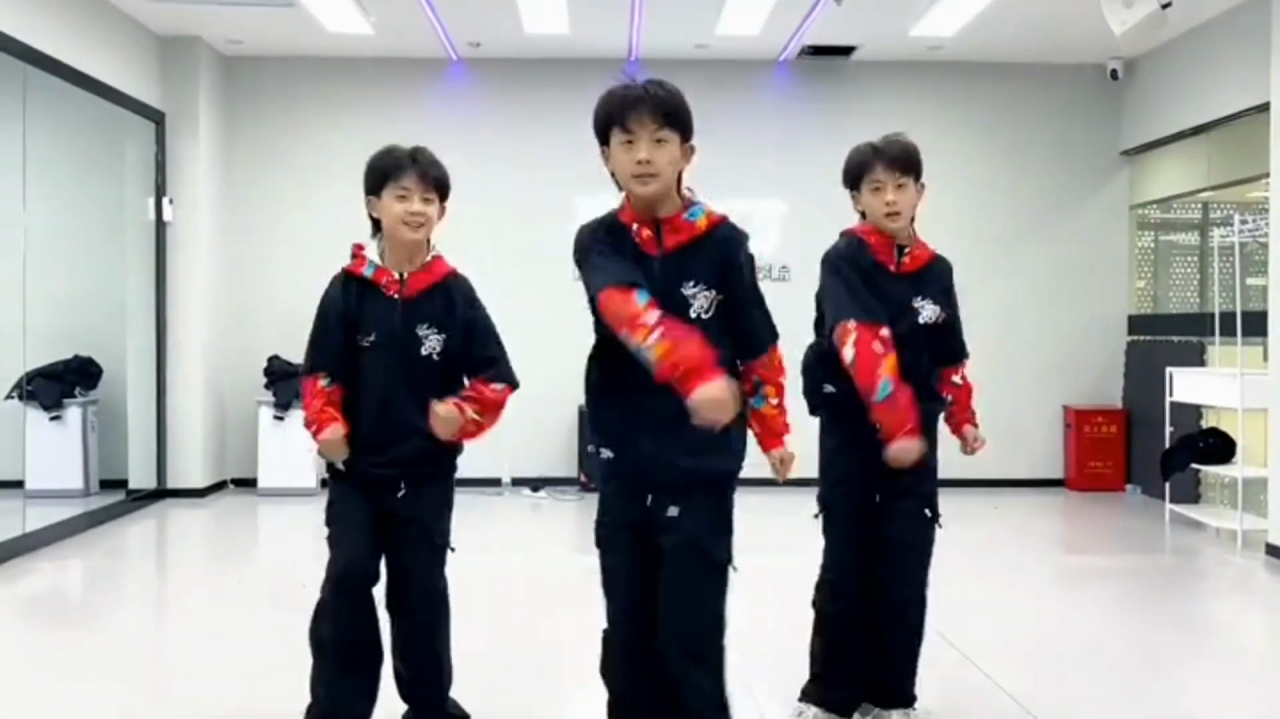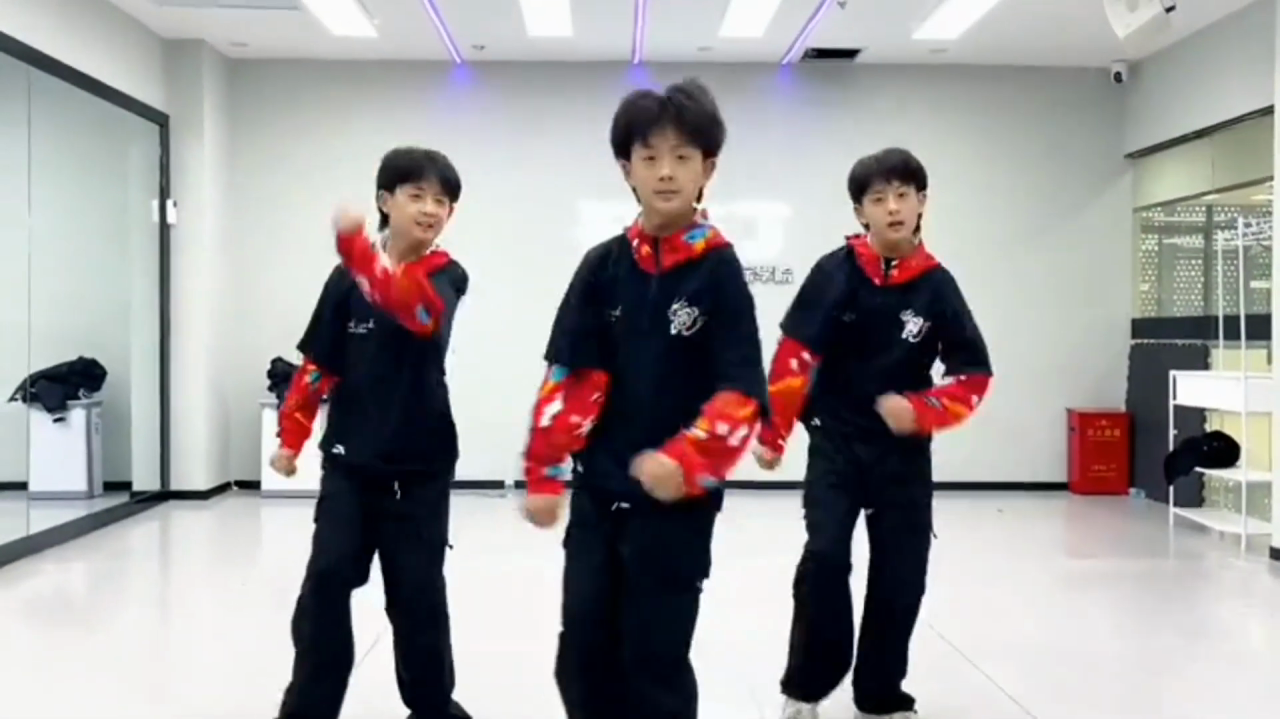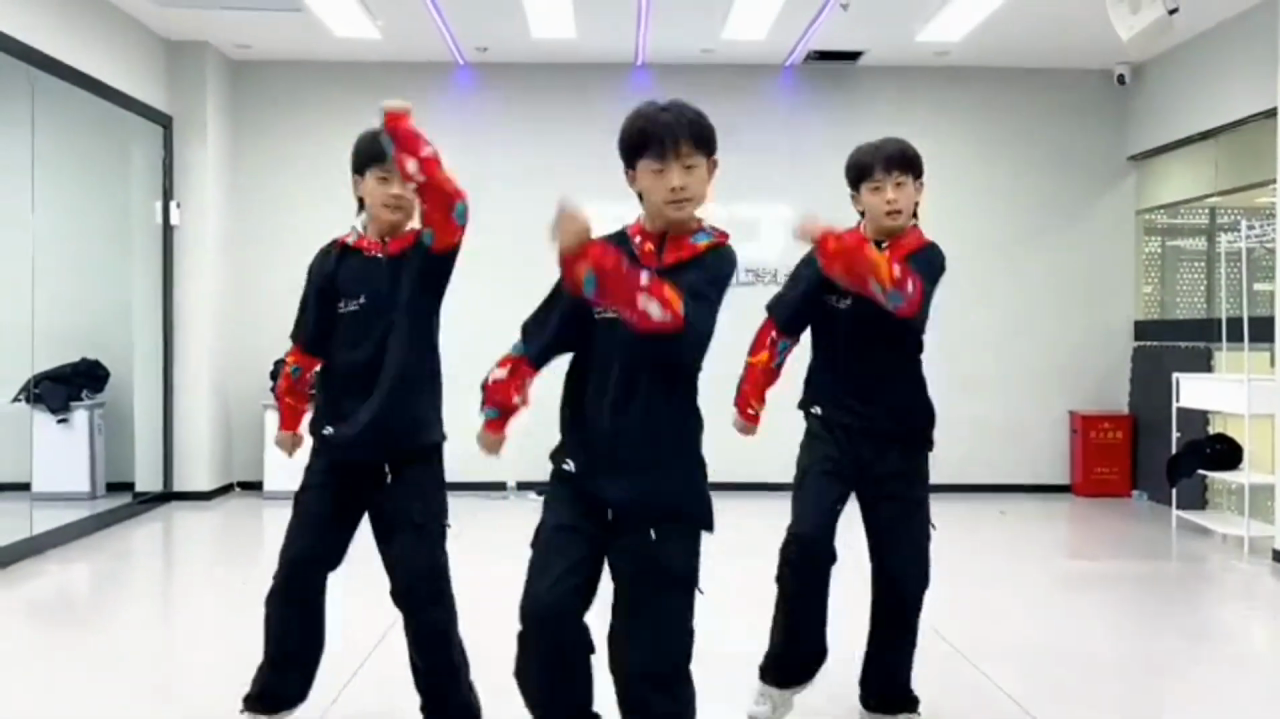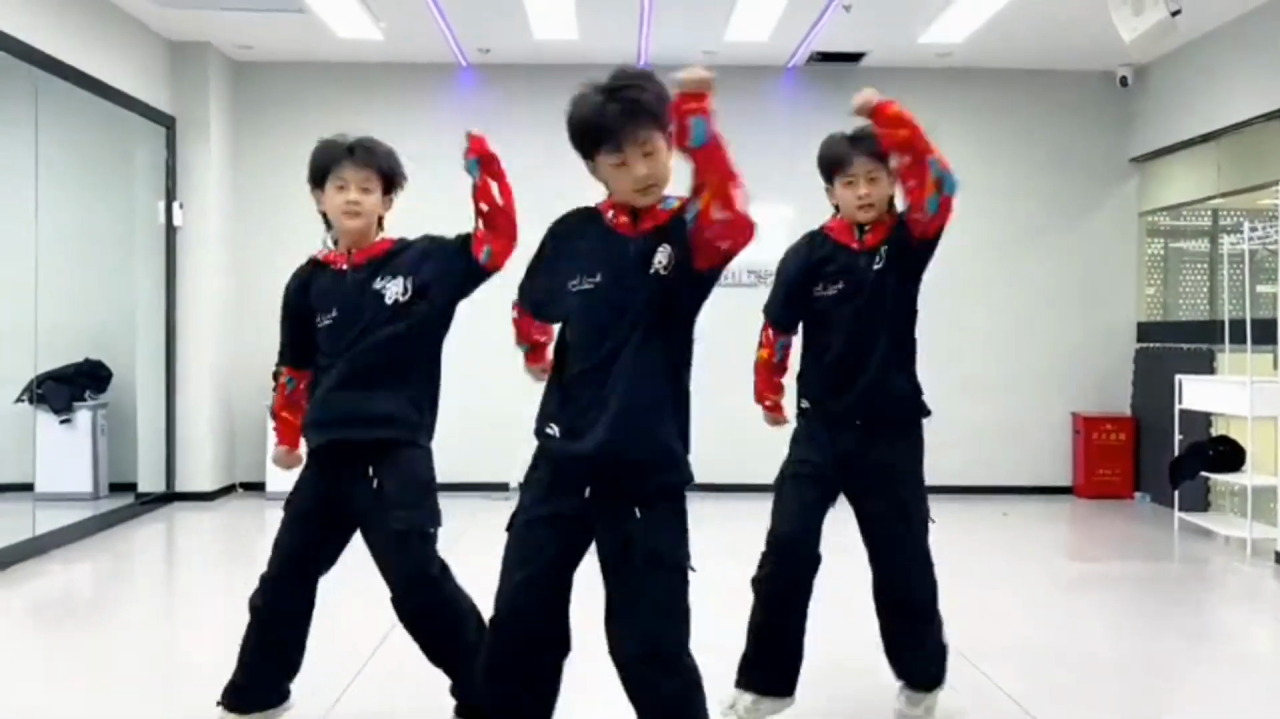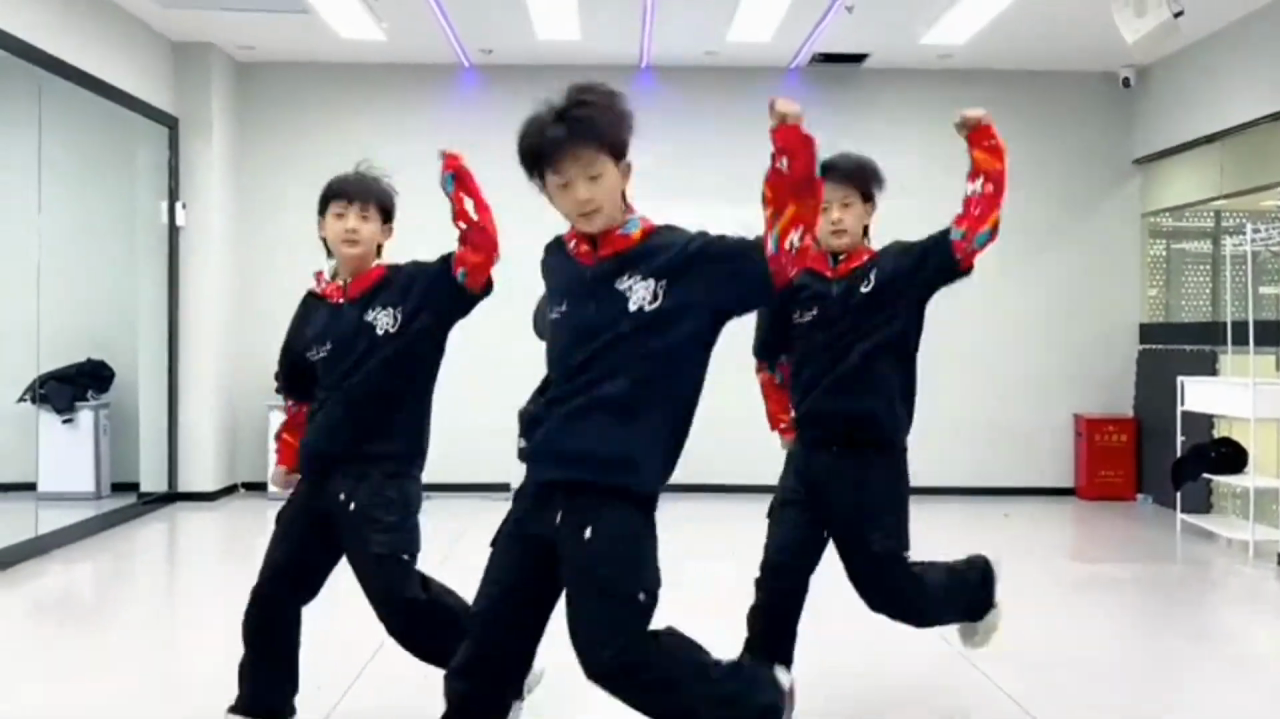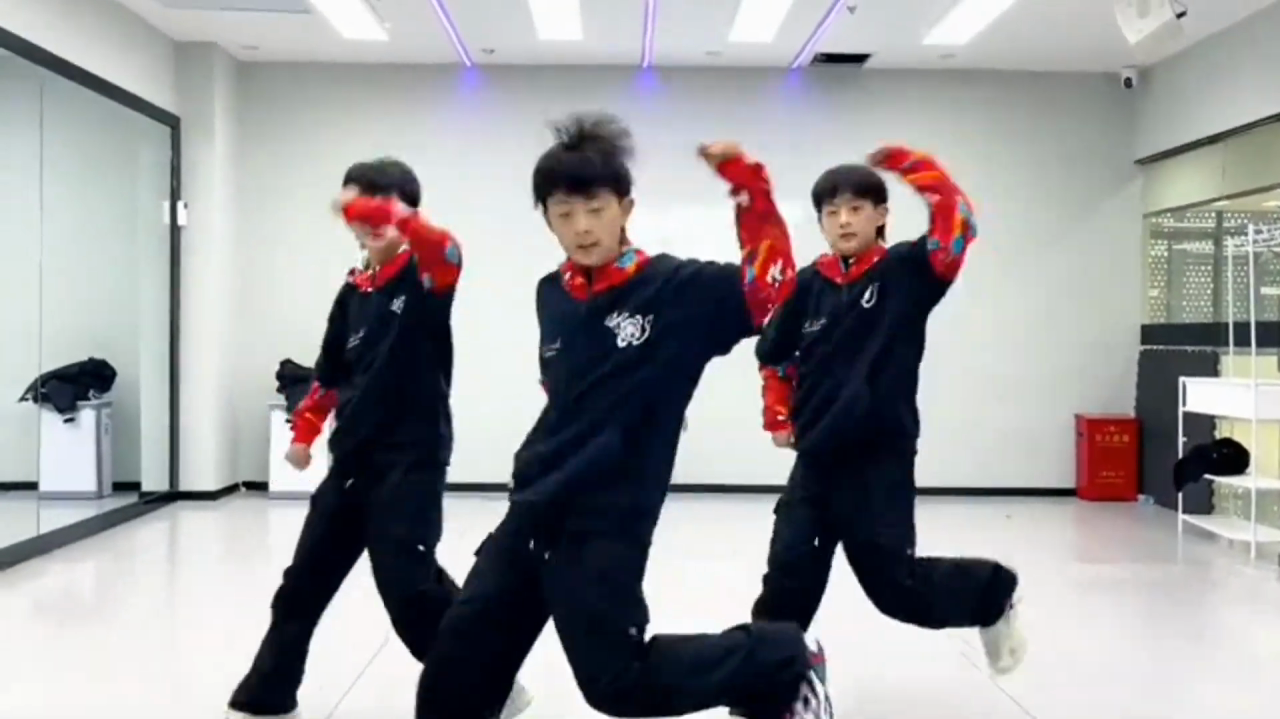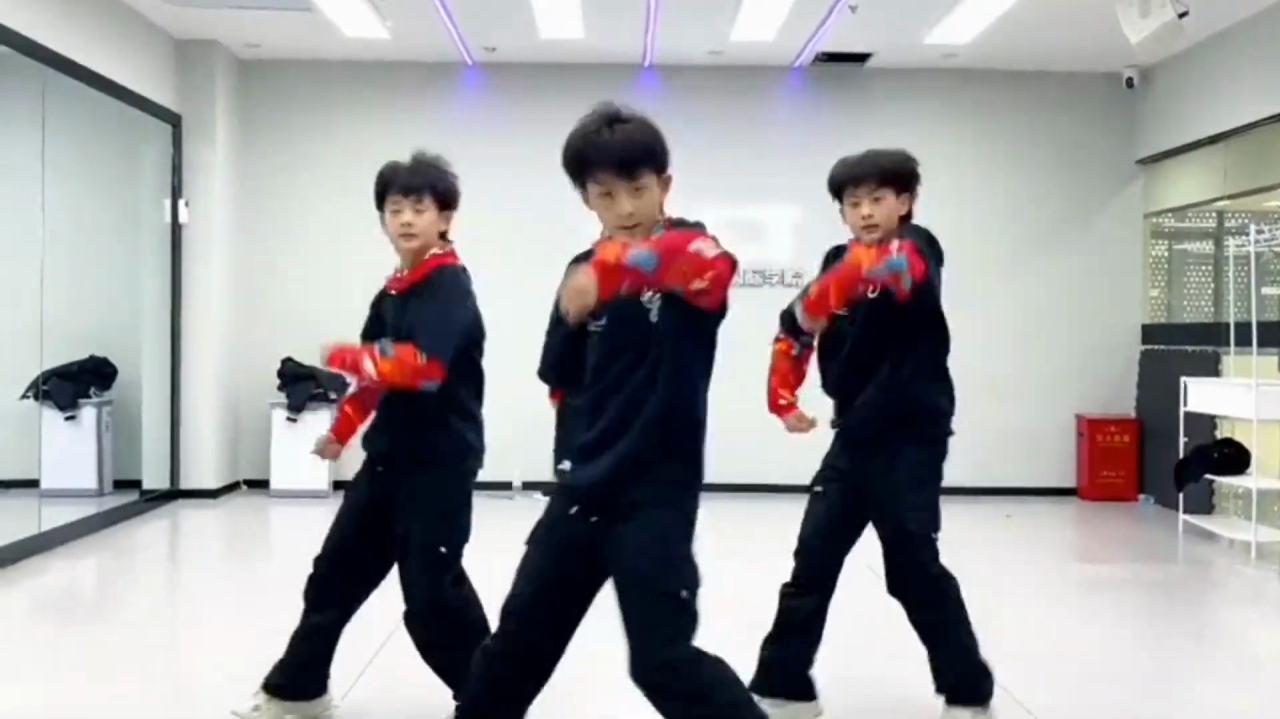
dt=0.1s
person 1, frame 1
left shoulder: (722, 244)
right shoulder: (600, 240)
left elbow: (757, 348)
right elbow: (628, 310)
left wrist: (773, 431)
right wrist: (694, 370)
left hip: (701, 471)
right hip: (628, 470)
left knee: (687, 637)
right knee: (632, 633)
person 1, frame 2
left shoulder: (719, 267)
right shoulder: (603, 263)
left elbow: (740, 393)
right elbow: (571, 373)
left wrist: (685, 458)
right wrist: (542, 472)
left hip: (677, 493)
right hip: (597, 484)
left knee: (656, 651)
right knee: (587, 636)
person 1, frame 3
left shoulder: (712, 261)
right shoulder: (600, 253)
left elbow: (664, 316)
right elbow: (536, 342)
left wrist: (592, 263)
right wrist: (497, 410)
left hip: (663, 494)
right hip: (580, 482)
left knee: (651, 655)
right knee: (546, 623)
person 1, frame 4
left shoulder: (691, 233)
right shoulder: (570, 237)
left elbow: (727, 231)
right elbow: (533, 309)
left wrist: (694, 119)
right wrist: (543, 355)
left hip: (645, 469)
right hip: (561, 460)
left knee: (650, 640)
right knee: (522, 618)
person 1, frame 5
left shoulder: (684, 257)
right shoulder: (558, 260)
left elbow: (784, 262)
left wrist: (790, 150)
left hip: (617, 489)
right hip: (546, 481)
left knee: (615, 650)
right knee: (493, 635)
person 1, frame 6
left shoulder: (670, 282)
right shoulder: (552, 294)
left elbow: (769, 292)
left wrist: (746, 182)
left hip: (609, 519)
right hip: (539, 507)
right knee: (463, 647)
left ankle: (779, 660)
person 1, frame 7
left shoulder: (682, 248)
right shoulder: (582, 275)
left elbow: (712, 269)
left wrist: (615, 268)
left hip: (655, 498)
right hip: (584, 492)
left knee: (663, 662)
right knee: (519, 638)
person 2, frame 1
left shoulder: (454, 294)
right shoulder: (349, 290)
left elbow: (495, 379)
right elbow: (320, 376)
left wrist: (464, 416)
right wrist: (327, 426)
left hip: (425, 475)
right hip: (359, 474)
left knee: (421, 597)
right knee: (346, 589)
person 2, frame 2
left shoulder: (447, 275)
right shoulder: (347, 281)
left elbow: (423, 314)
right elbow: (317, 365)
left wrist: (363, 254)
right wrist: (290, 436)
left hip: (420, 471)
right hip: (349, 466)
left knee: (418, 598)
right knee: (328, 579)
person 2, frame 3
left shoulder: (431, 253)
right shoulder: (333, 261)
left elbow: (451, 211)
right elbow: (306, 349)
left wrist: (403, 129)
right wrist: (290, 418)
left hip: (409, 455)
right hip: (338, 449)
left knee: (421, 583)
right knee: (300, 566)
person 2, frame 4
left shoulder: (420, 262)
right shoulder: (309, 278)
left elbow: (496, 241)
left wrist: (484, 164)
right wrist: (287, 433)
left hip: (396, 453)
right hip: (329, 455)
left knee: (418, 580)
right knee: (287, 577)
person 2, frame 5
left shoulder: (417, 287)
right shoulder: (313, 309)
left elbow: (481, 255)
left wrist: (458, 181)
right wrist: (288, 456)
left hip: (384, 472)
right hip: (320, 475)
left knee: (396, 591)
right knee: (275, 593)
person 2, frame 6
left shoulder: (419, 286)
right shoulder: (350, 296)
left elbow: (439, 253)
left wrist: (374, 209)
right wrist: (304, 432)
left hip: (411, 461)
right hip: (358, 460)
left knee: (409, 584)
right knee: (306, 582)
person 2, frame 7
left shoulder: (449, 286)
right shoulder: (390, 294)
left elbow: (418, 367)
left wrist: (346, 355)
right wrist: (342, 430)
left hip: (441, 462)
right hip: (387, 458)
left knee: (432, 590)
right knee: (337, 570)
person 3, frame 1
left shoulder: (937, 272)
right shoulder: (845, 260)
left elbow: (949, 358)
right elbow: (859, 342)
left wrist: (962, 420)
right wrist: (895, 423)
left hip: (915, 438)
right hip: (851, 433)
left knee: (905, 573)
right knee: (848, 569)
person 3, frame 2
left shoulder: (939, 283)
right shoulder: (835, 272)
left elbow: (972, 374)
right elbow: (797, 355)
left wrist: (922, 411)
right wrist: (774, 430)
left hip: (906, 450)
right hip: (838, 443)
left knee: (900, 576)
right knee: (824, 563)
person 3, frame 3
left shoulder: (925, 259)
right shoulder: (821, 262)
left elbow: (898, 294)
right elbow: (777, 330)
left wrist: (840, 246)
right wrist: (747, 401)
left hip: (899, 442)
right hip: (830, 433)
left knee: (903, 574)
right knee: (807, 547)
person 3, frame 4
left shoulder: (908, 240)
right shoulder: (808, 251)
left elbow: (933, 182)
right elbow: (777, 324)
left wrist: (886, 116)
right wrist: (768, 392)
left hip: (890, 432)
right hip: (820, 429)
left knee: (902, 562)
right knee: (788, 551)
person 3, frame 5
left shoulder: (901, 268)
right shoulder: (792, 284)
left elbow: (978, 225)
right elbow: (769, 359)
left wrist: (983, 140)
right wrist: (784, 419)
left hip: (875, 453)
right hip: (813, 453)
left knee: (887, 583)
right knee: (781, 574)
left ankle: (976, 591)
person 3, frame 6
left shoulder: (904, 275)
right shoulder: (806, 286)
left elbow: (956, 227)
right elbow: (774, 361)
left wrist: (912, 163)
right wrist: (778, 418)
left hip: (880, 456)
right hip: (819, 454)
left knee: (897, 585)
right knee: (789, 580)
left ankle: (991, 595)
person 3, frame 7
left shoulder: (915, 247)
right shoulder: (836, 262)
left elbow: (899, 264)
right elbow: (793, 332)
left wrist: (823, 294)
right wrist: (783, 399)
left hip: (910, 439)
right hip: (854, 438)
left knee: (912, 569)
right knee: (813, 560)
